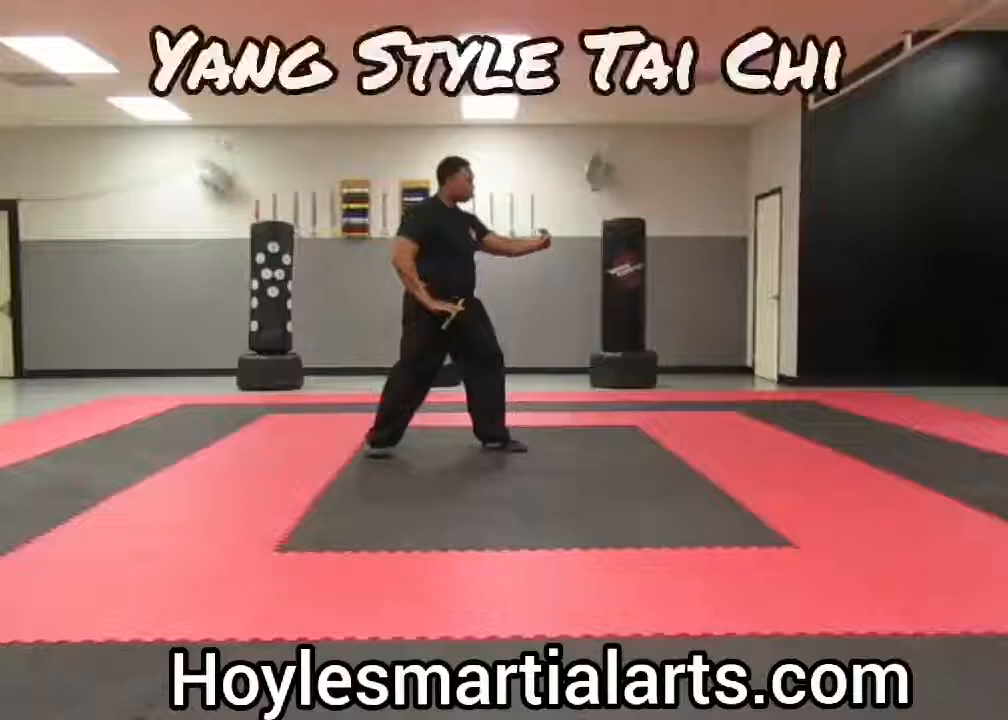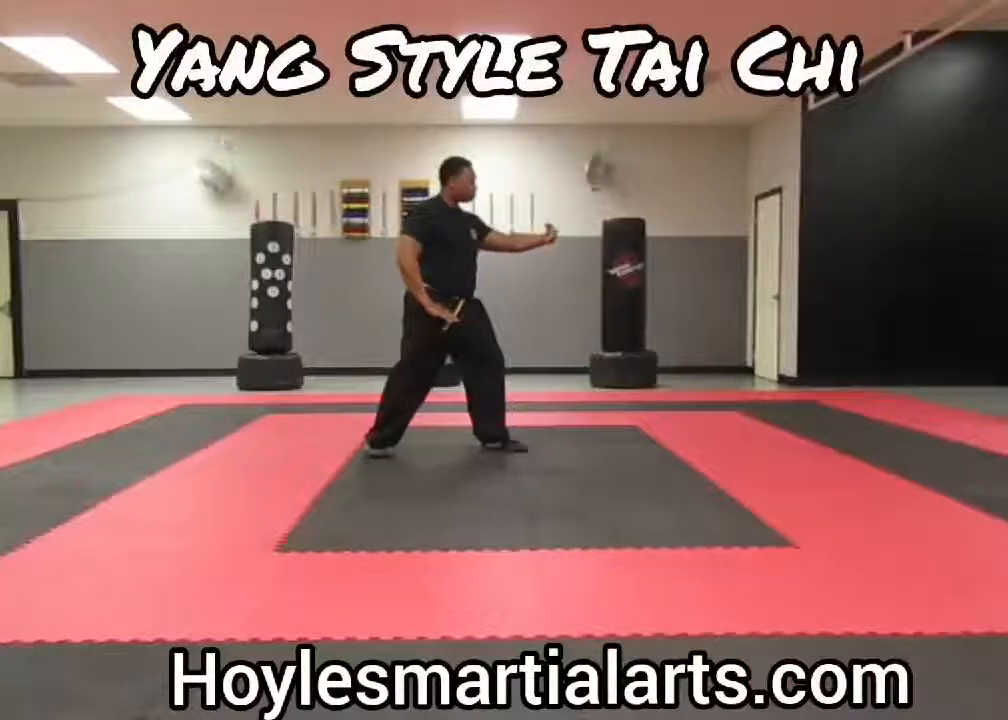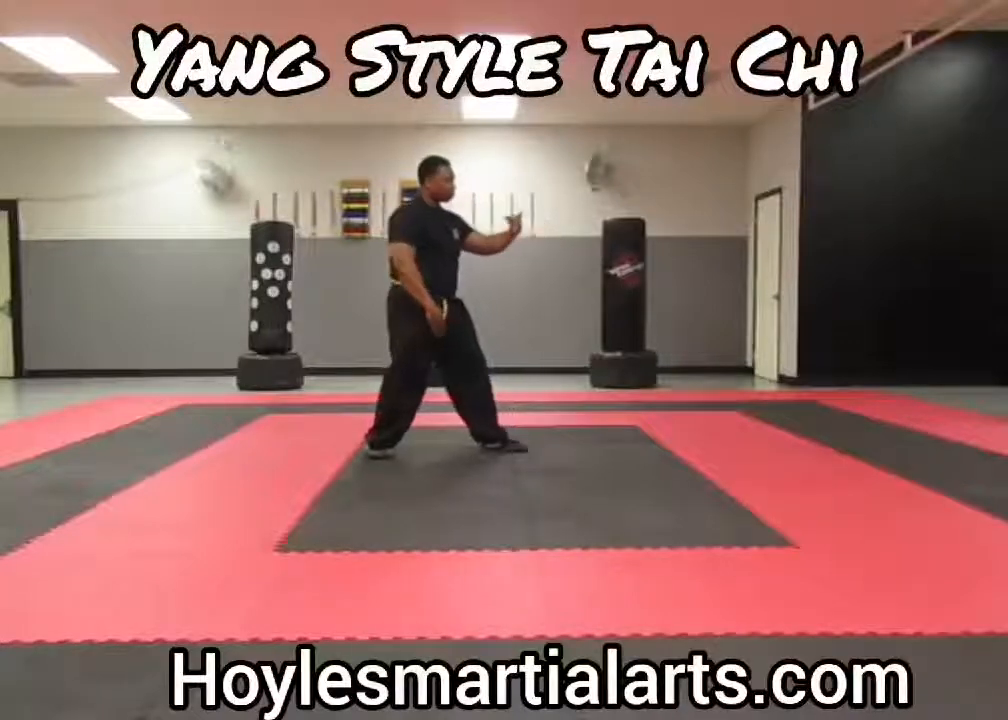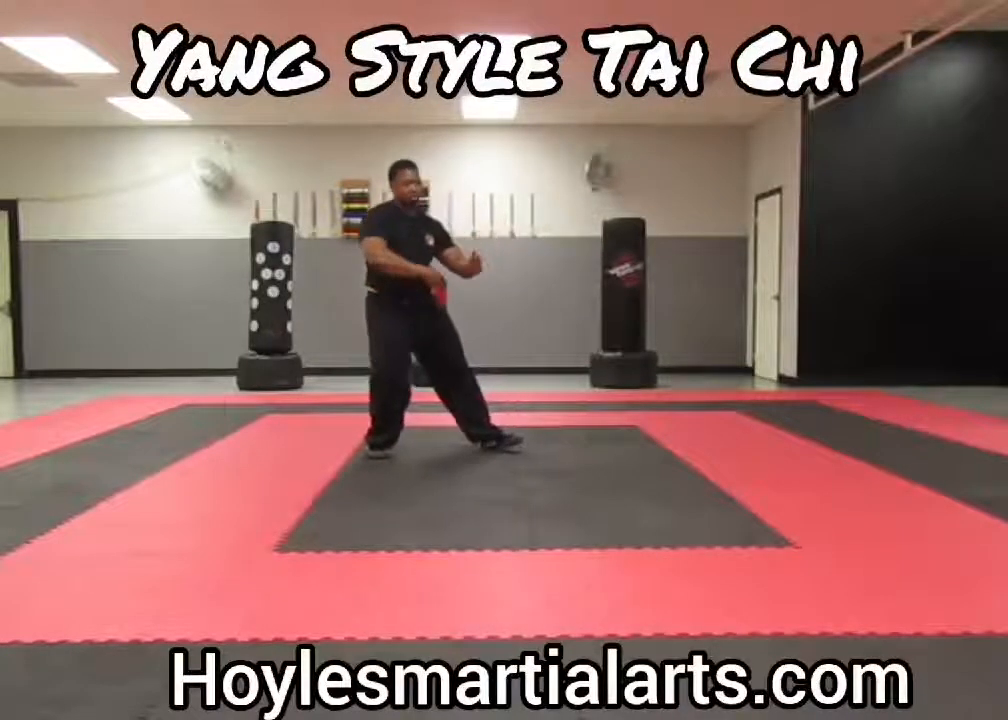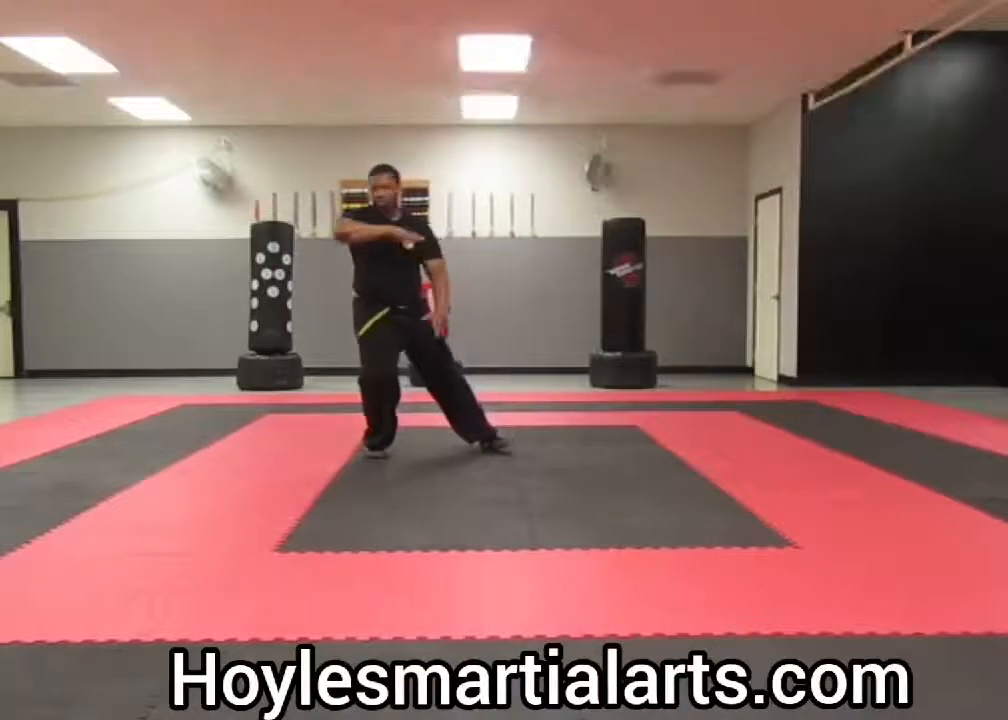
dt=1s
person 1, frame 1
left shoulder: (466, 220)
right shoulder: (424, 214)
left elbow: (501, 245)
right elbow: (401, 259)
left wrist: (536, 244)
right wrist: (426, 300)
left hip: (464, 307)
right hip: (429, 311)
left knee: (488, 365)
right knee: (412, 373)
left ankle: (494, 435)
right ankle: (380, 440)
person 1, frame 2
left shoulder: (468, 221)
right shoulder: (426, 214)
left elbow: (506, 242)
right elbow: (405, 256)
left wrist: (541, 239)
right wrist: (426, 302)
left hip: (464, 307)
right hip: (431, 310)
left knee: (488, 366)
right knee: (412, 374)
left ankle: (494, 436)
right ankle: (380, 440)
person 1, frame 3
left shoulder: (450, 220)
right shoulder: (408, 216)
left elbow: (486, 245)
right elbow: (403, 264)
left wrist: (510, 235)
right wrist: (428, 306)
left hip: (448, 305)
right hip: (412, 307)
left knee: (471, 368)
right knee: (407, 374)
left ankle: (491, 436)
right ankle: (380, 440)
person 1, frame 4
left shoulder: (430, 225)
right shoulder: (379, 218)
left elbow: (455, 260)
right elbow: (376, 256)
left wrist: (470, 266)
right wrist: (422, 271)
left hip: (424, 306)
right hip: (388, 308)
left knee: (454, 369)
right knee: (390, 375)
left ankle: (486, 434)
right ankle: (380, 439)
person 1, frame 5
left shoulder: (419, 226)
right shoulder: (361, 218)
left elbow: (438, 271)
right elbow: (342, 231)
left wrist: (441, 308)
right wrist: (391, 231)
left hip: (413, 311)
right hip: (374, 313)
left knee: (445, 372)
right knee: (378, 376)
left ankle: (483, 435)
right ankle: (378, 440)
